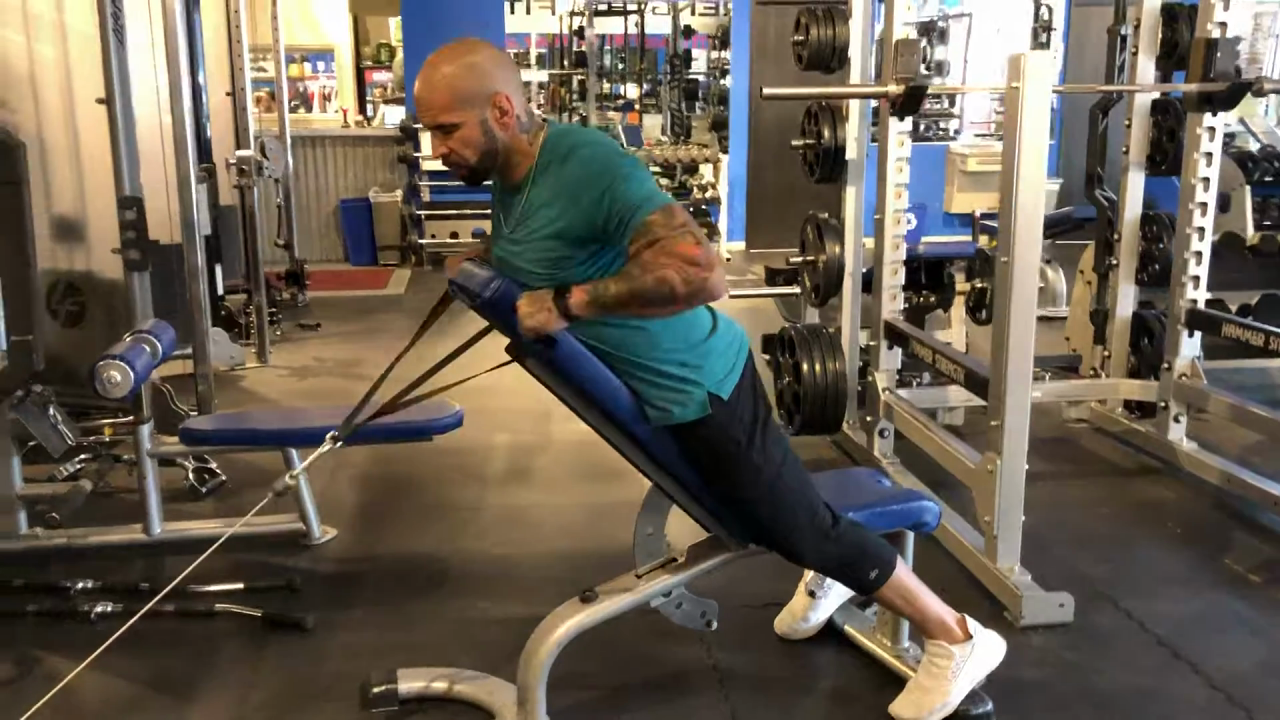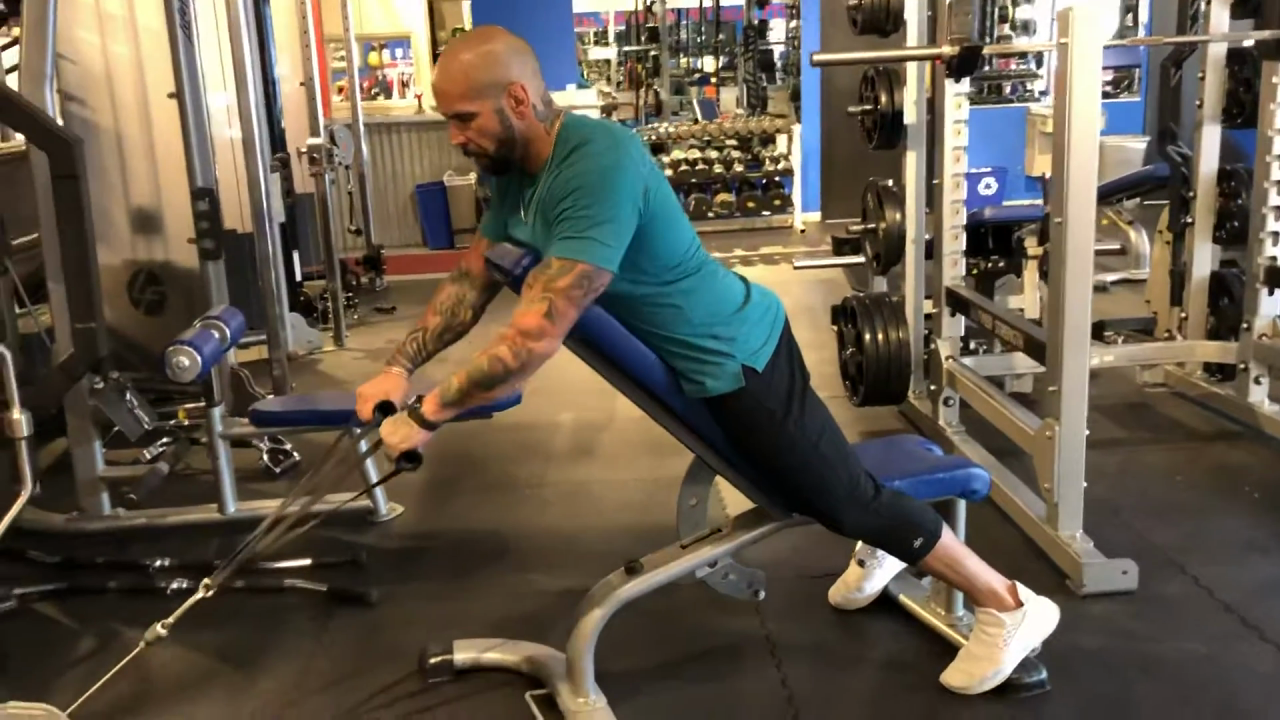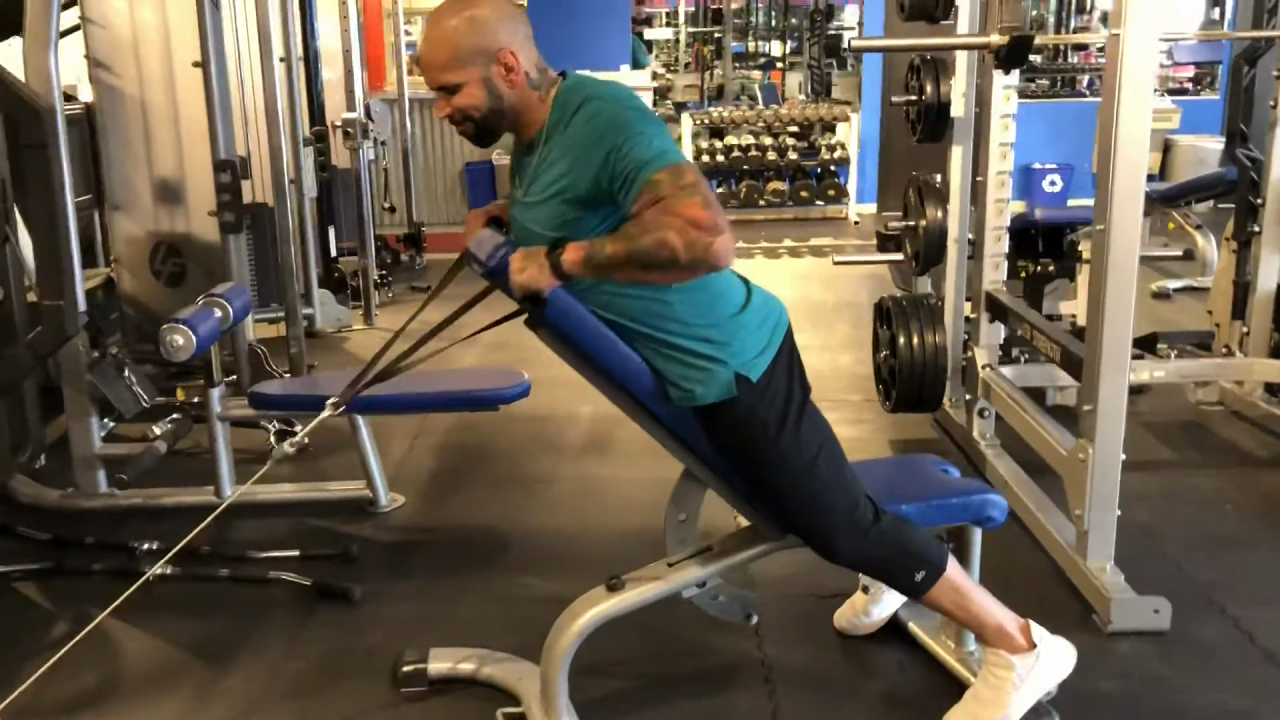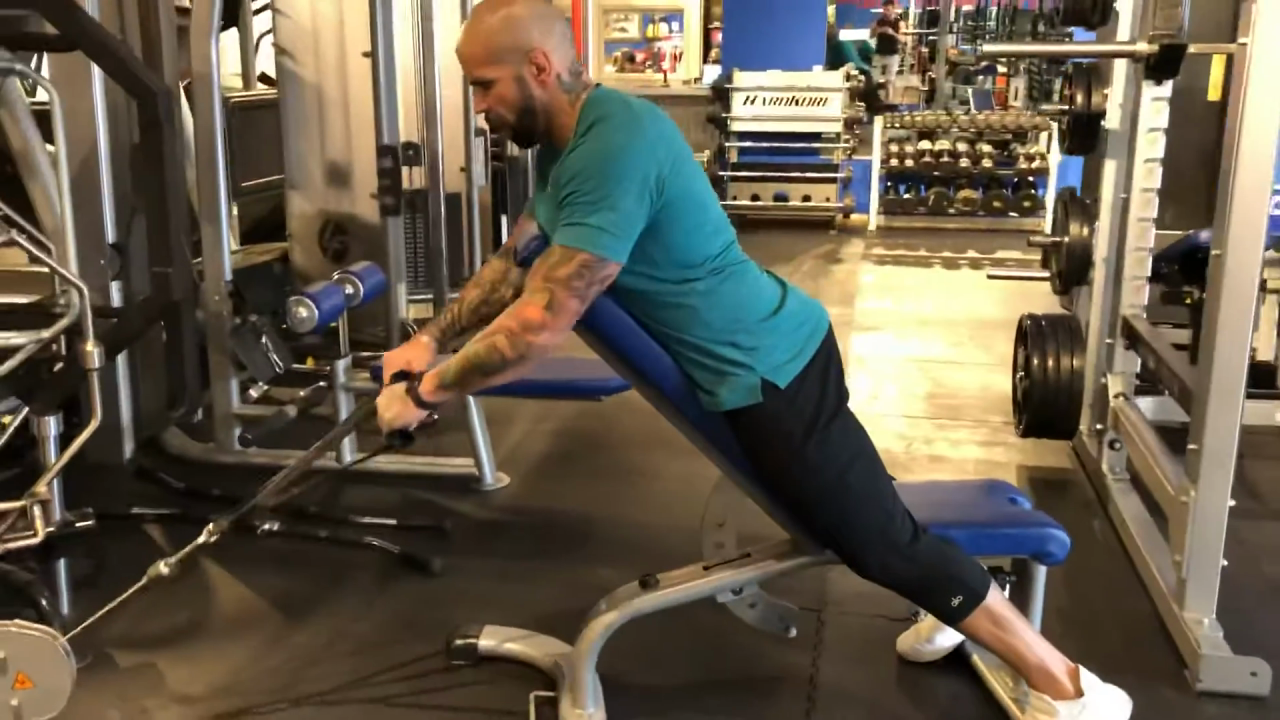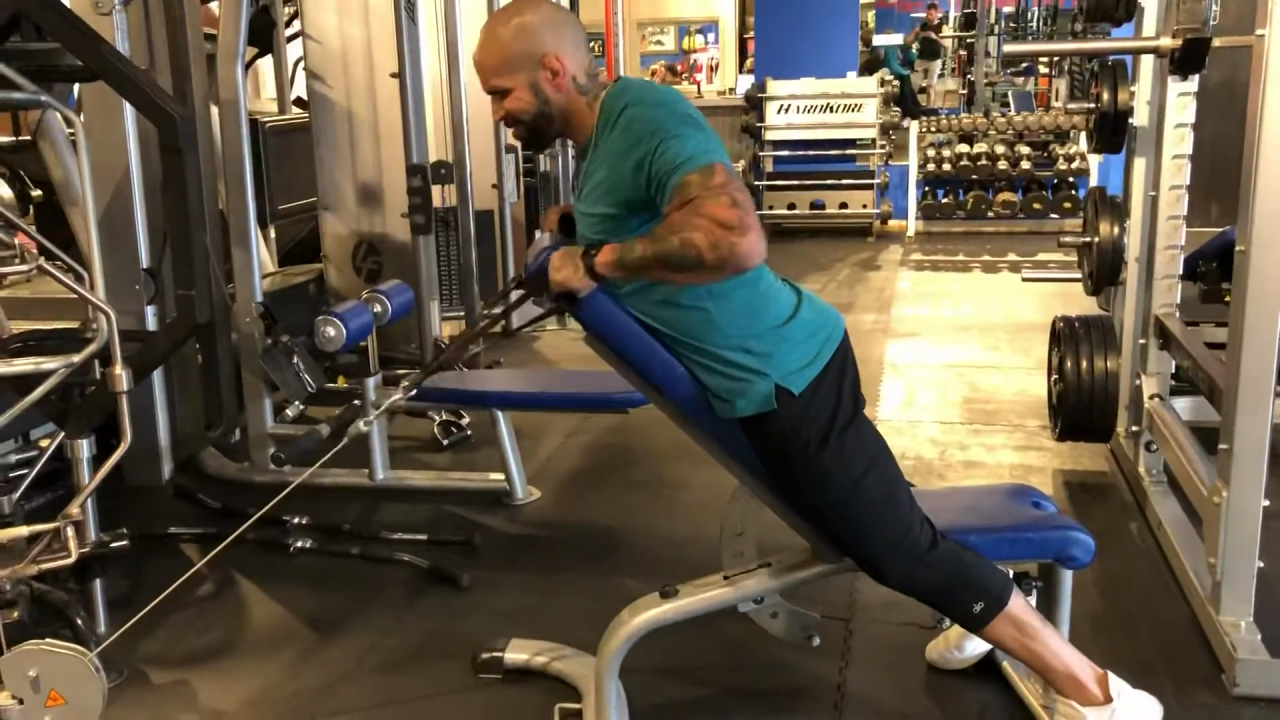
dt=1s
person 1, frame 1
left shoulder: (588, 165)
right shoulder: (510, 173)
left elbow: (700, 274)
left wrist: (566, 303)
right wrist: (480, 260)
left hip: (693, 386)
right hip: (649, 386)
left knee: (798, 524)
left ankle: (957, 638)
right ankle: (827, 578)
person 1, frame 2
left shoulder: (598, 168)
right shoulder: (515, 170)
left elbow: (537, 333)
right elbow: (472, 280)
left wrist: (427, 415)
right wrist: (400, 365)
left hip: (733, 356)
right hip: (691, 356)
left knee: (841, 495)
right knee: (805, 482)
left ankle: (1009, 606)
right ankle: (879, 547)
person 1, frame 3
left shoulder: (602, 117)
right shoulder: (533, 136)
left elbow: (706, 239)
left wrist: (561, 260)
right wrist: (502, 219)
left hip: (727, 361)
right hip: (693, 360)
left knee: (839, 521)
left ankle: (1022, 647)
right ankle: (887, 576)
person 1, frame 4
left shoulder: (611, 148)
right shoulder: (567, 139)
left elbow: (541, 322)
right elbow: (519, 263)
left wrist: (424, 393)
right wrist: (432, 338)
left hip: (765, 369)
right hip: (761, 354)
left knee: (879, 540)
right knee: (860, 516)
right ankle: (957, 603)
person 1, frame 5
left shoulder: (643, 116)
right shoulder: (601, 135)
left elbow: (736, 242)
left wrist: (596, 263)
right wrist: (576, 227)
left hip: (779, 377)
right hip: (779, 362)
left knee: (902, 550)
right ankle: (992, 610)
